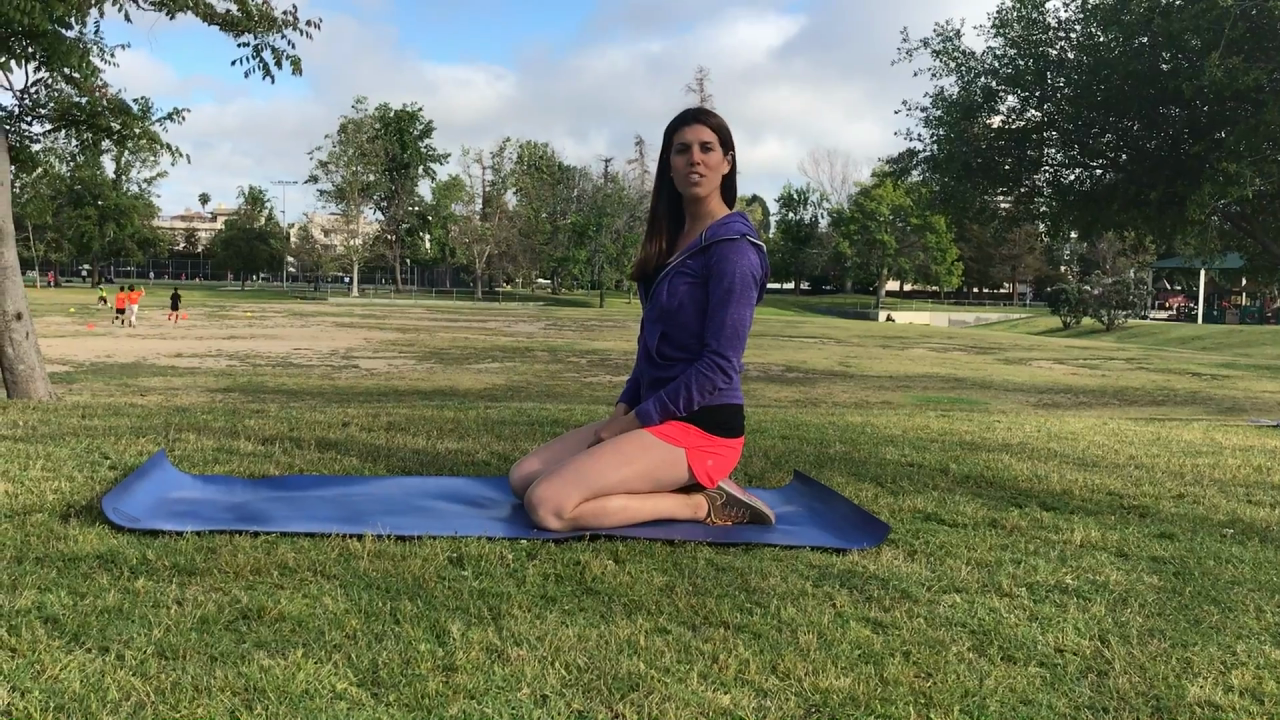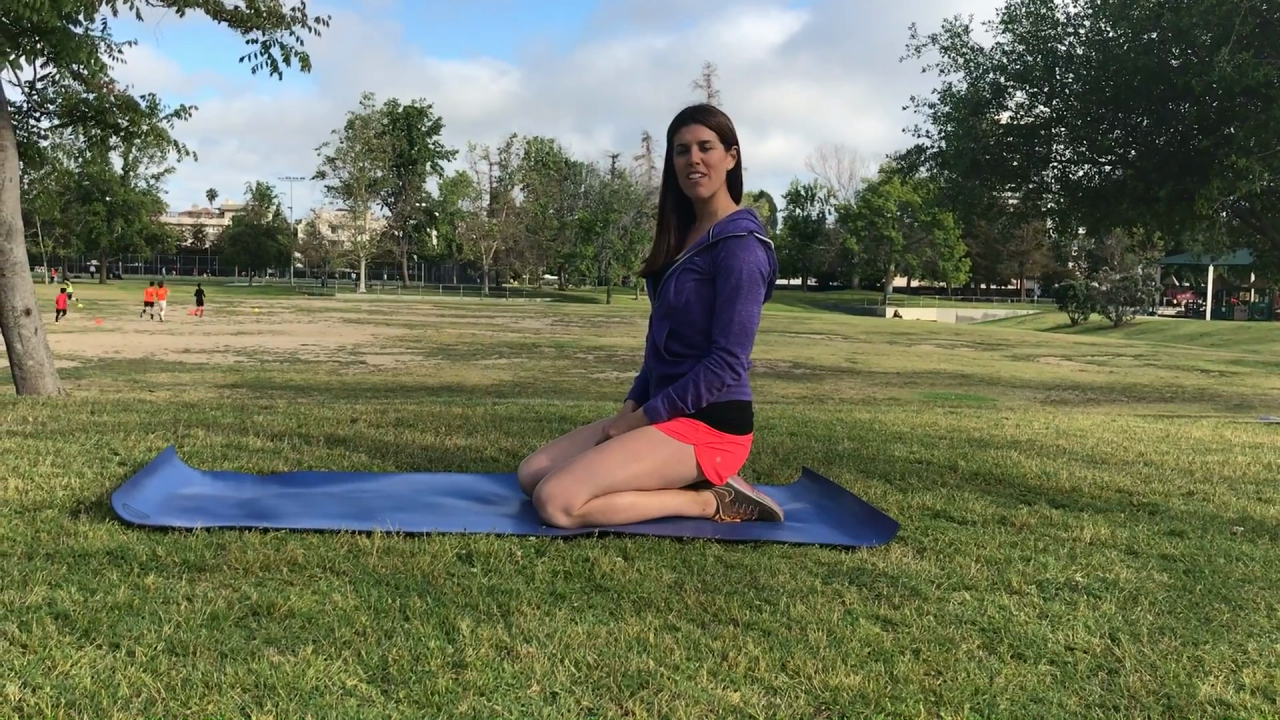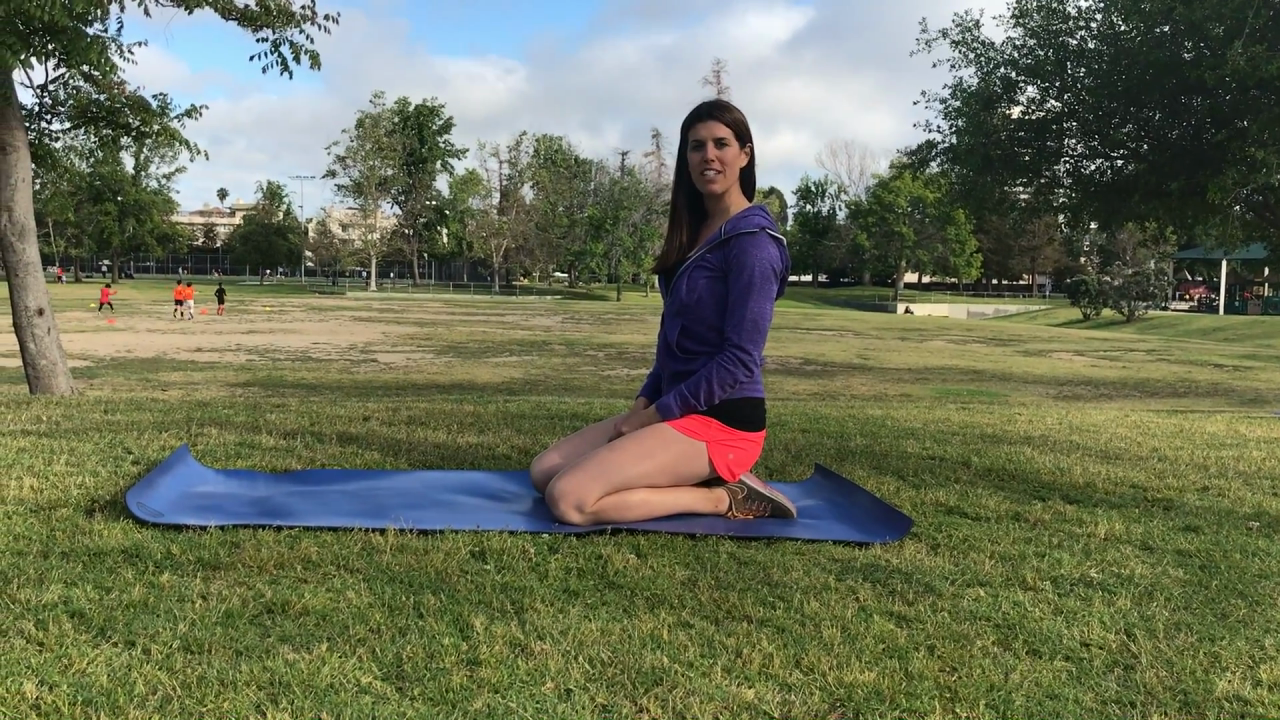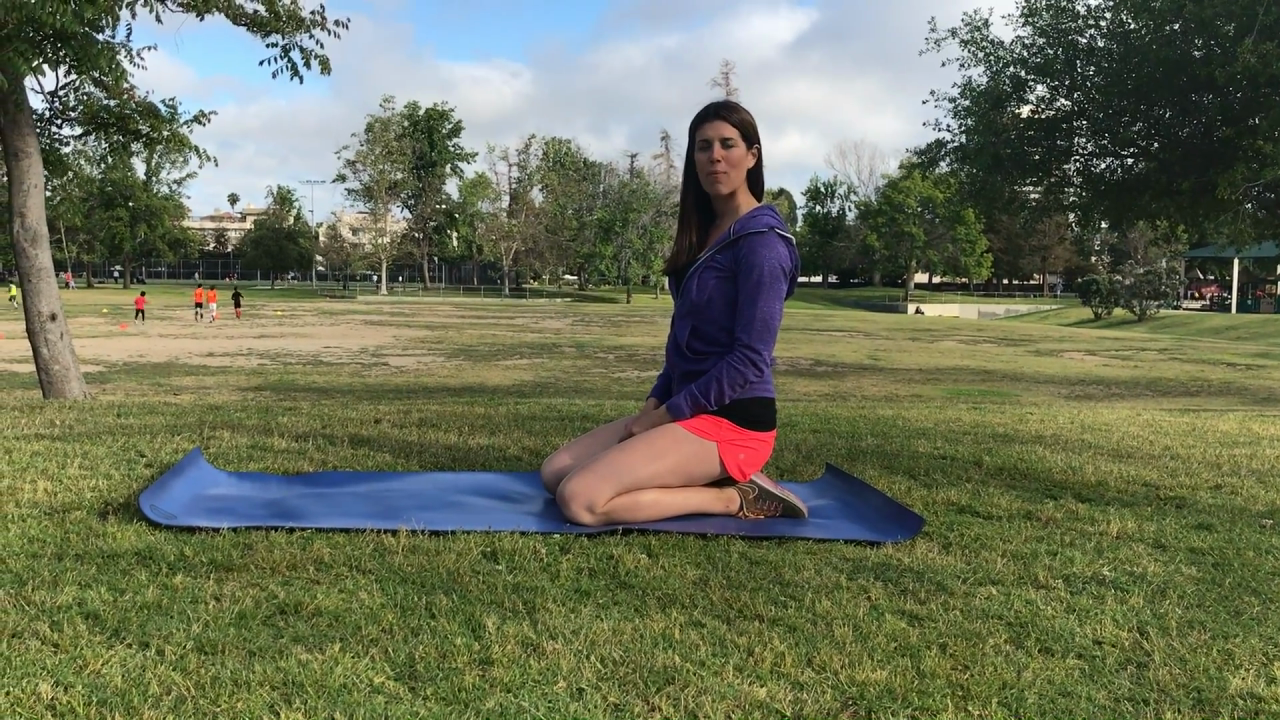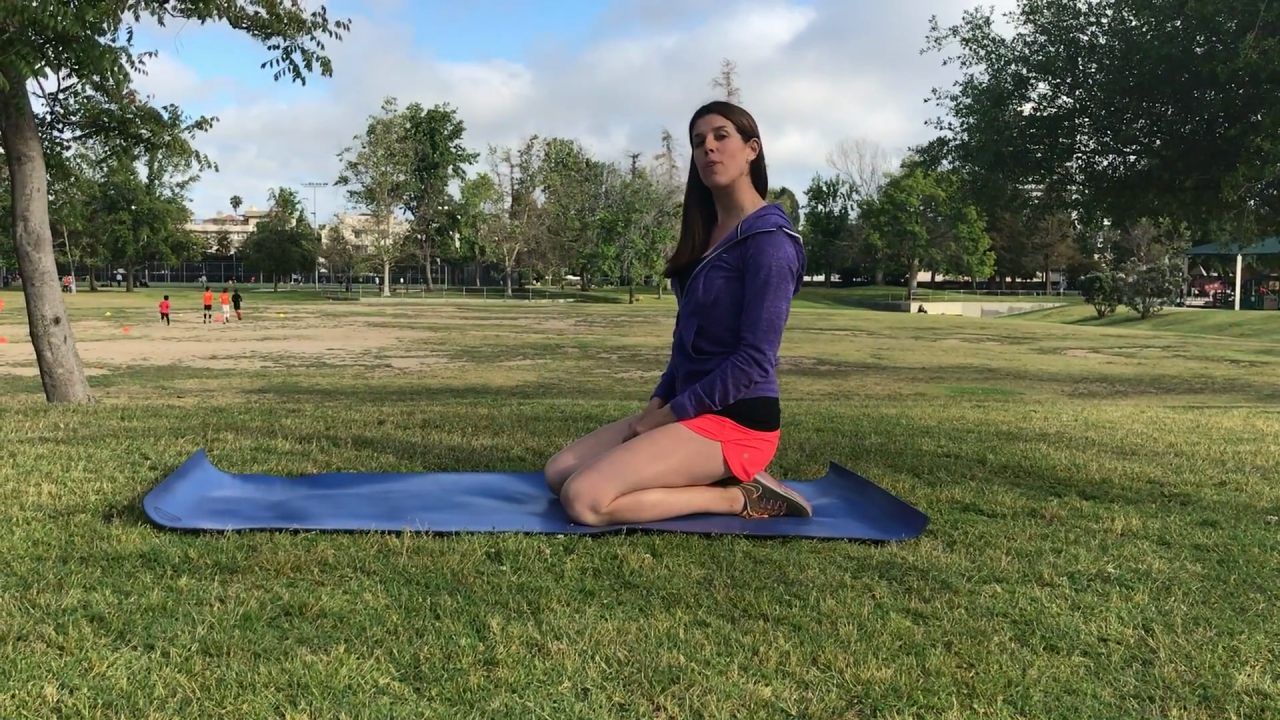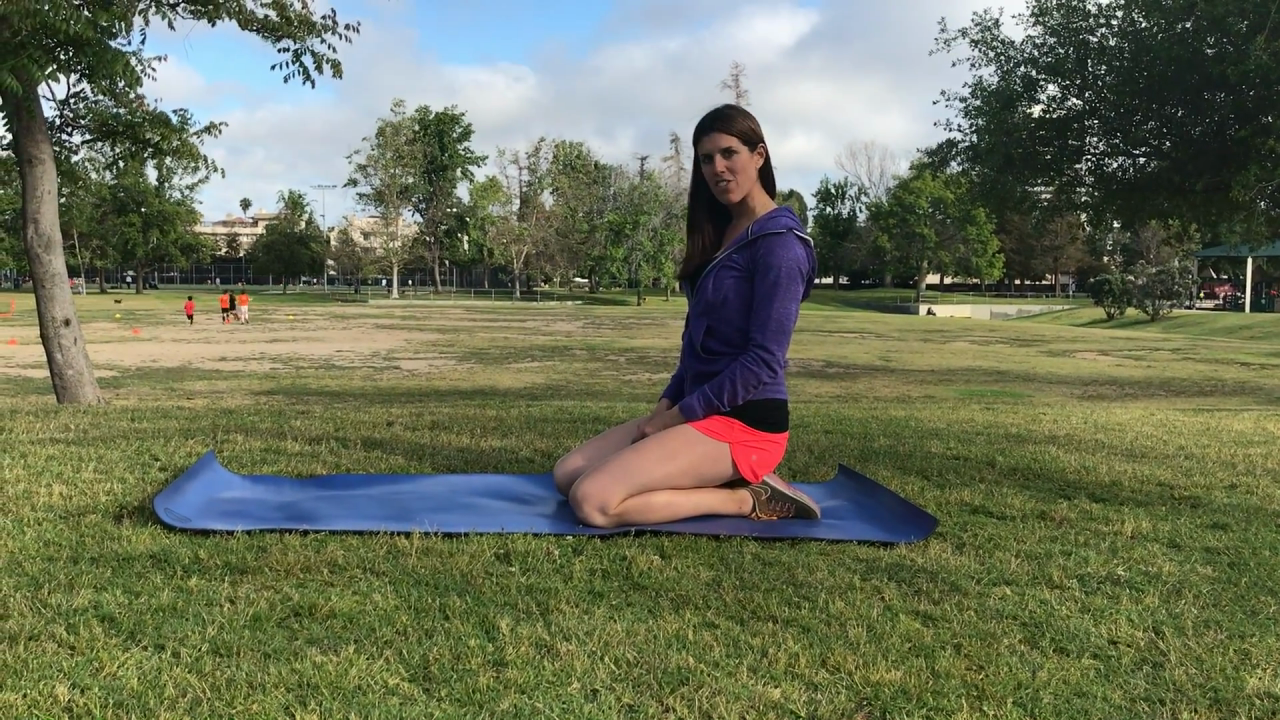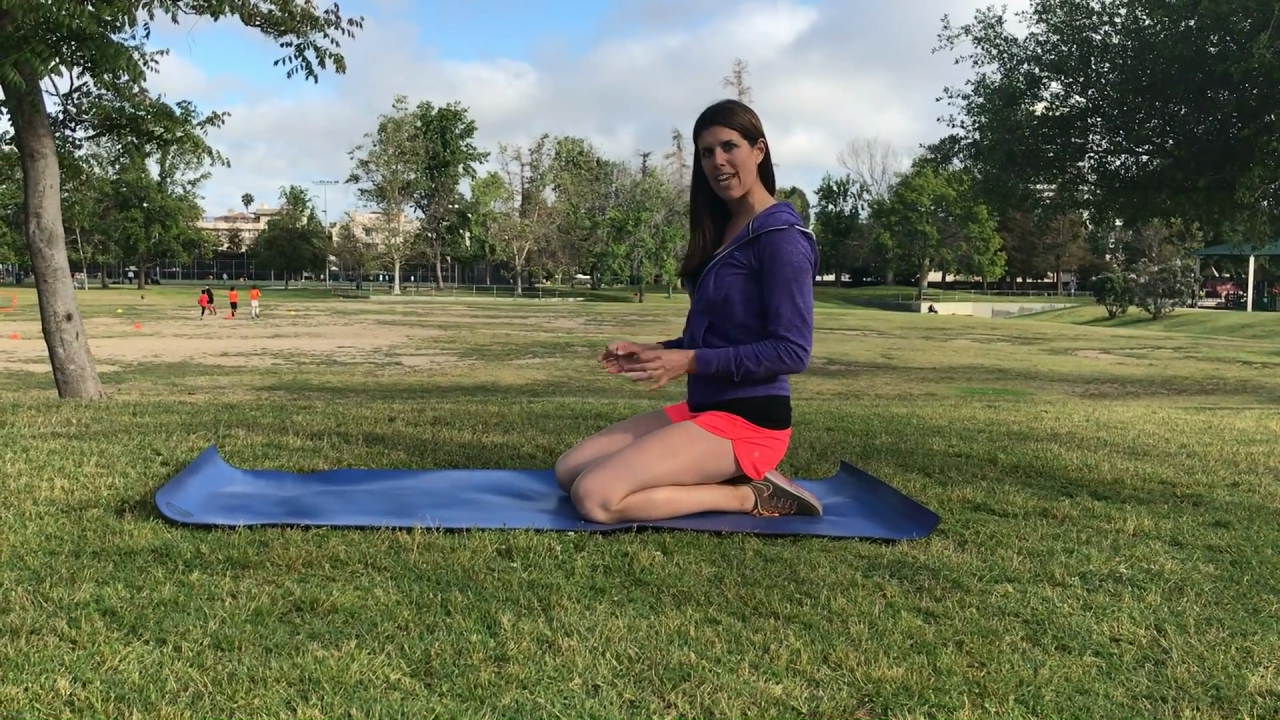
dt=0.7s
person 1, frame 1
left shoulder: (732, 247)
right shoulder: (672, 238)
left elbow: (719, 366)
left wrist: (633, 421)
right wrist: (623, 409)
left hip: (701, 425)
right hip: (658, 411)
left knee: (547, 504)
right knee: (522, 476)
left ankle: (702, 503)
right ankle: (687, 485)
person 1, frame 2
left shoulder: (739, 245)
right shoulder: (683, 234)
left elbow: (727, 362)
left wrist: (642, 418)
right wrist: (631, 405)
left hip: (709, 422)
right hip: (666, 409)
left knee: (556, 501)
right knee: (532, 473)
left ankle: (711, 500)
right ankle: (694, 484)
person 1, frame 3
left shoulder: (752, 242)
right shoulder: (694, 231)
left elbow: (740, 360)
left wrist: (653, 415)
right wrist: (643, 402)
left hip: (722, 419)
right hip: (679, 406)
left knee: (569, 498)
right knee: (544, 471)
left ankle: (724, 498)
right ankle: (712, 481)
person 1, frame 4
left shoulder: (761, 242)
right shoulder: (704, 232)
left elbow: (750, 359)
left wrist: (663, 416)
right wrist: (653, 403)
left hip: (732, 420)
right hip: (689, 406)
left knee: (579, 499)
right knee: (555, 472)
left ankle: (735, 497)
right ankle: (719, 481)
person 1, frame 5
left shoulder: (768, 240)
right shoulder: (707, 233)
left elbow: (755, 359)
left wrist: (667, 415)
right wrist: (656, 404)
left hip: (736, 419)
right hip: (692, 406)
left knee: (583, 499)
right knee: (558, 472)
left ankle: (738, 496)
right ankle: (726, 481)
person 1, frame 6
left shoulder: (779, 243)
right shoulder: (721, 234)
left elbow: (763, 359)
left wrist: (676, 416)
right wrist: (665, 405)
left hip: (745, 422)
right hip: (702, 409)
left knee: (592, 500)
right knee: (566, 473)
left ankle: (745, 498)
right ankle: (728, 481)
person 1, frame 7
left shoulder: (781, 237)
right shoulder: (720, 231)
left elbow: (792, 351)
left wrist: (689, 362)
right wrist: (657, 349)
left hip: (749, 420)
right hip: (703, 407)
left knee: (594, 497)
right knee: (568, 469)
left ankle: (749, 495)
right ankle: (737, 480)
